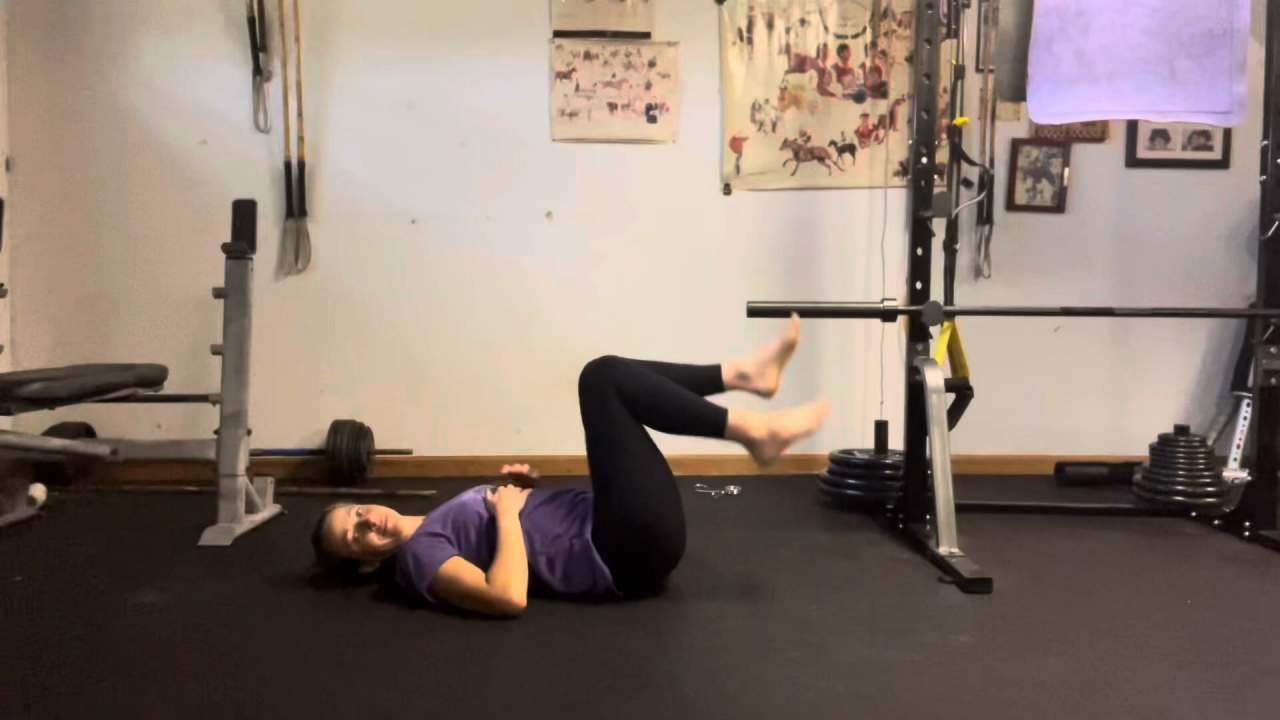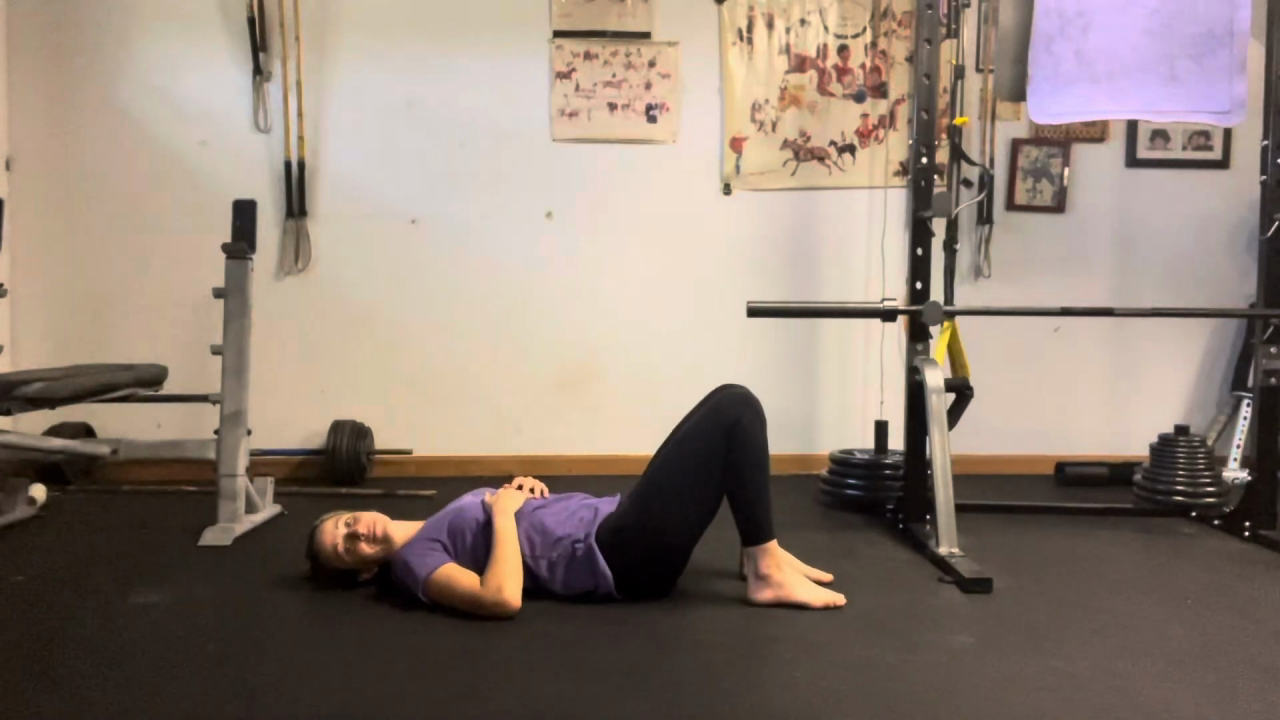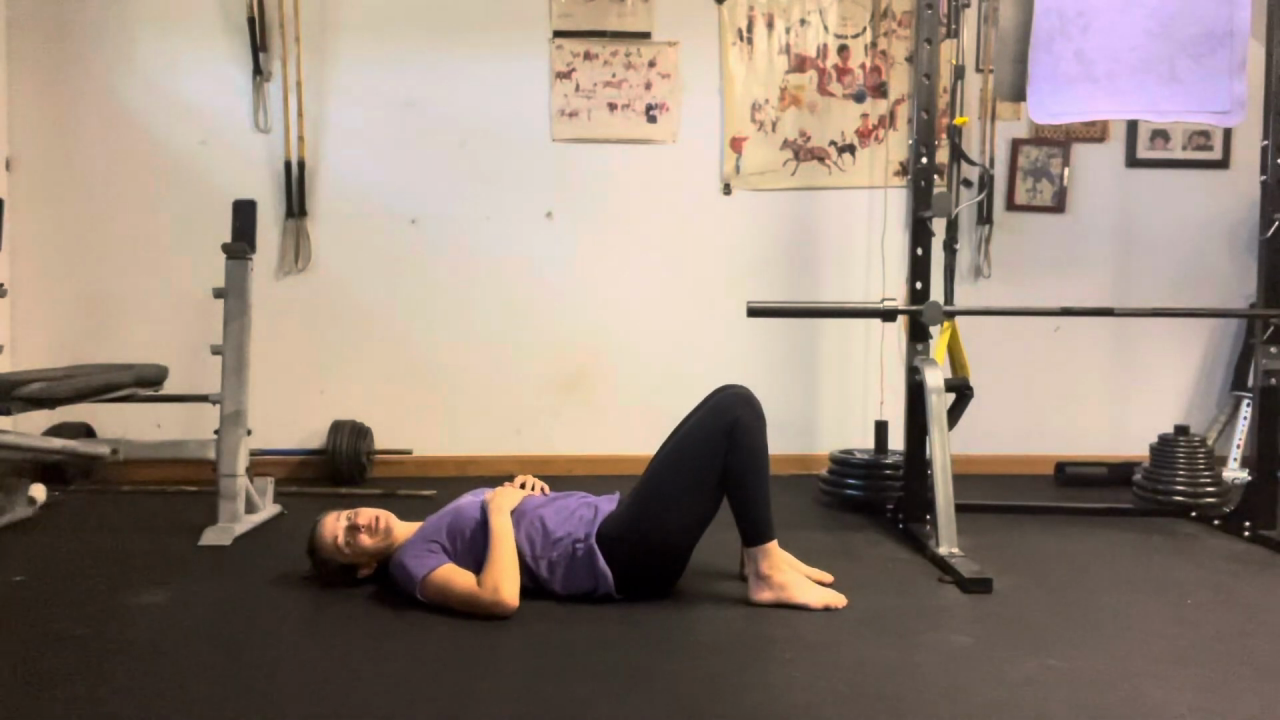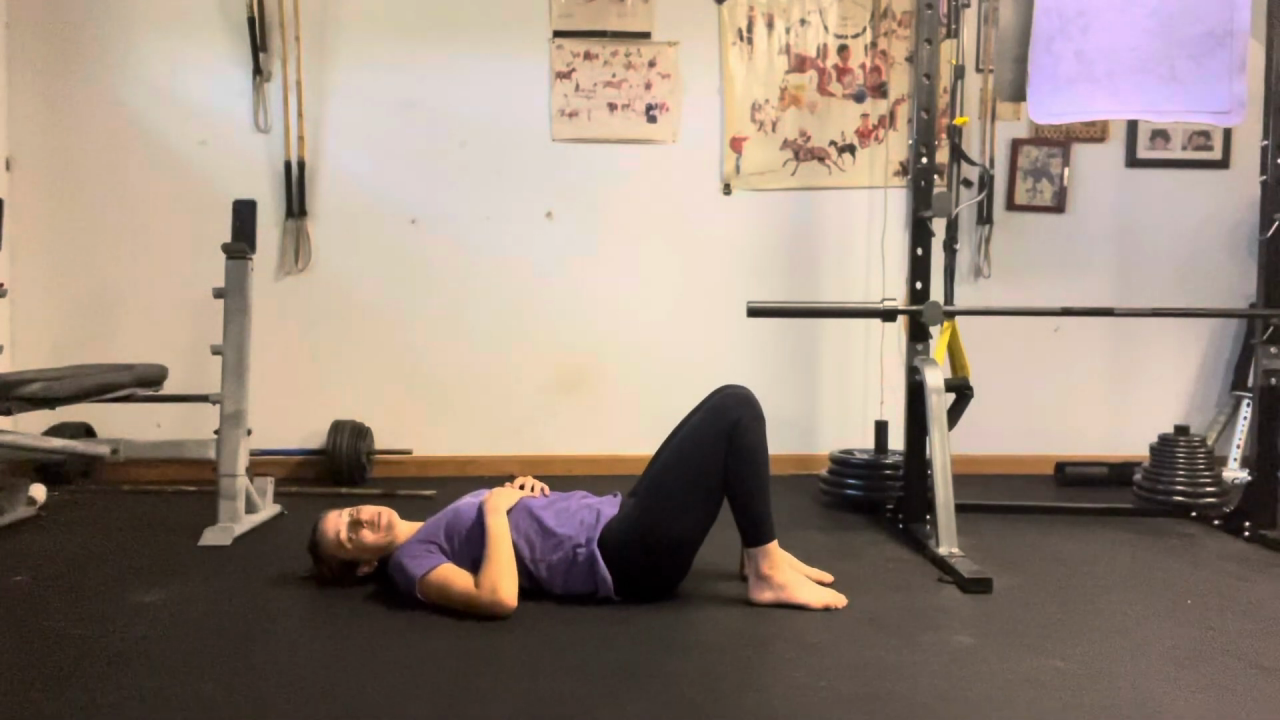
dt=0.7s
person 1, frame 1
left shoulder: (432, 527)
right shoulder: (421, 559)
right elbow: (510, 596)
left wrist: (516, 486)
right wrist: (506, 512)
left hip: (615, 535)
right hip: (629, 553)
left knee: (606, 379)
right knee: (600, 378)
left ankle: (746, 375)
right ankle: (753, 428)
person 1, frame 2
left shoulder: (431, 533)
right shoulder: (414, 563)
right elbow: (504, 598)
left wrist: (519, 490)
right wrist: (503, 513)
left hip: (613, 518)
right hip: (624, 559)
left knee: (727, 403)
right knee: (735, 409)
left ankle: (761, 547)
right ankle: (767, 574)
person 1, frame 3
left shoulder: (434, 531)
right shoulder: (412, 564)
right elbow: (501, 598)
left wrist: (522, 490)
right wrist: (499, 511)
left hip: (613, 520)
right hip: (624, 558)
left knee: (728, 402)
right knee: (735, 408)
left ankle: (760, 549)
right ankle: (767, 575)
person 1, frame 4
left shoulder: (433, 532)
right shoulder: (411, 563)
right elbow: (500, 599)
left wrist: (520, 490)
right wrist: (495, 511)
left hip: (615, 517)
right hip: (626, 560)
left knee: (729, 402)
right knee: (735, 409)
left ankle: (760, 551)
right ankle: (767, 575)
